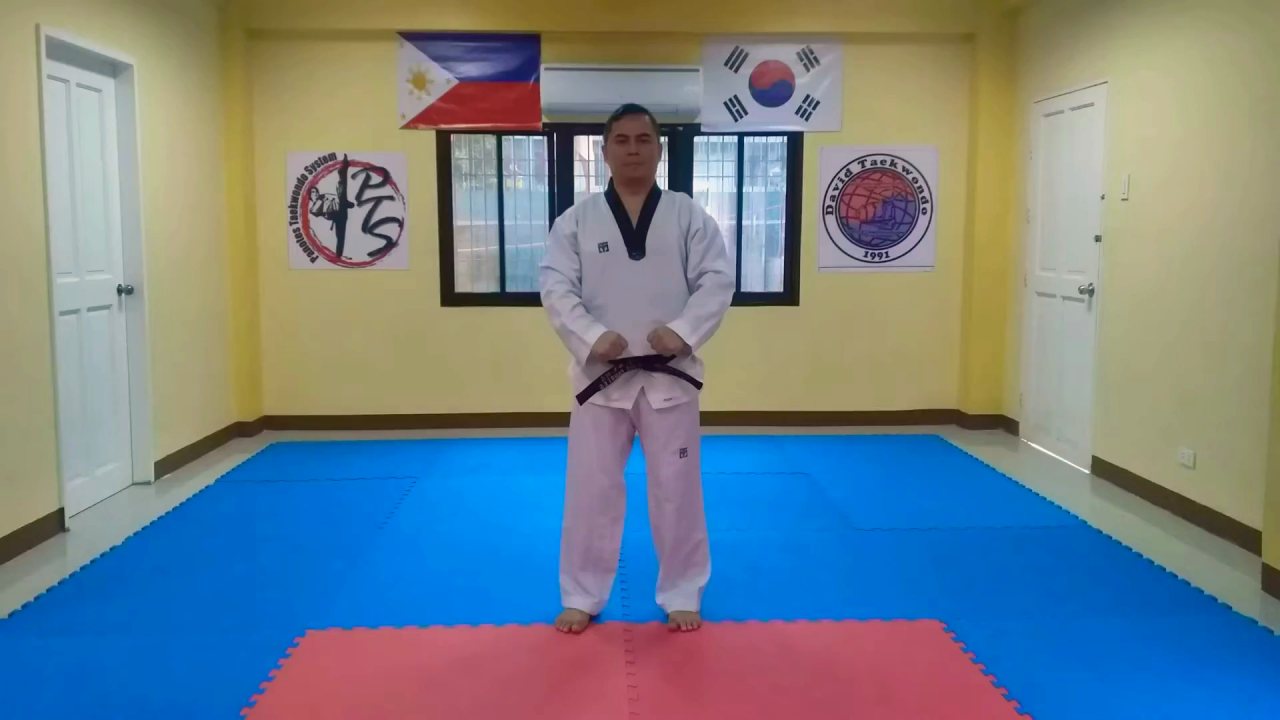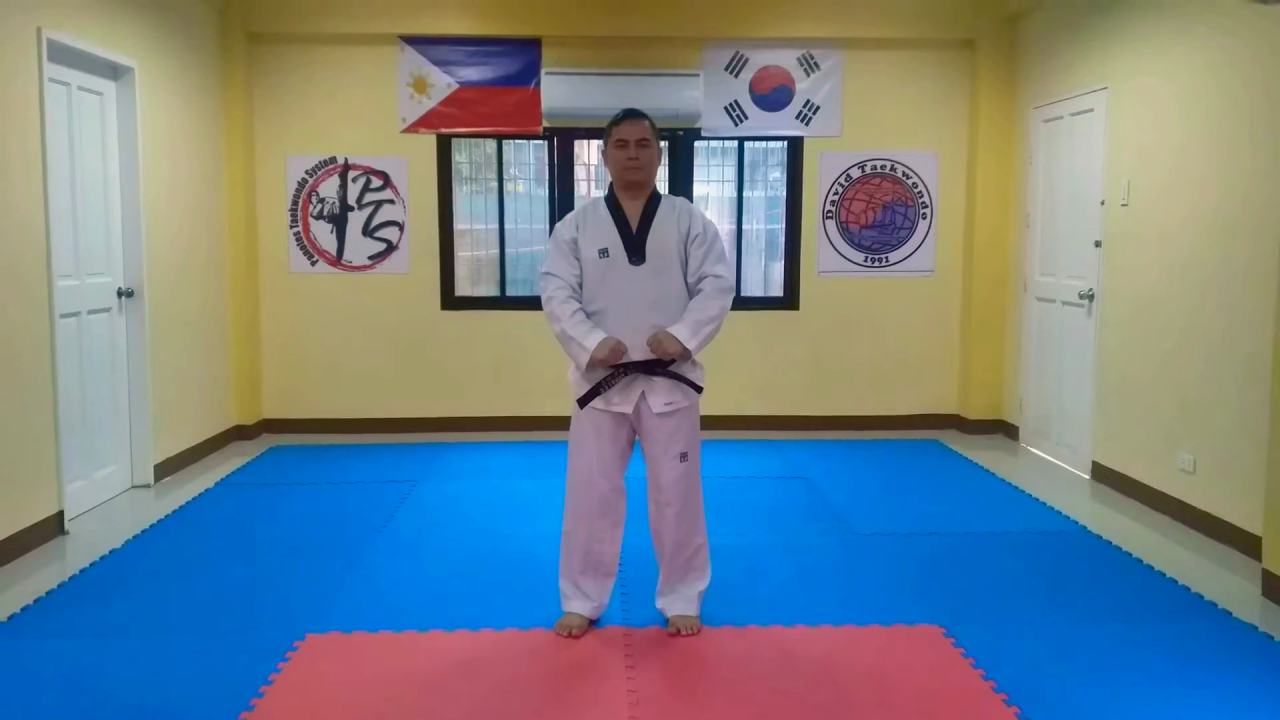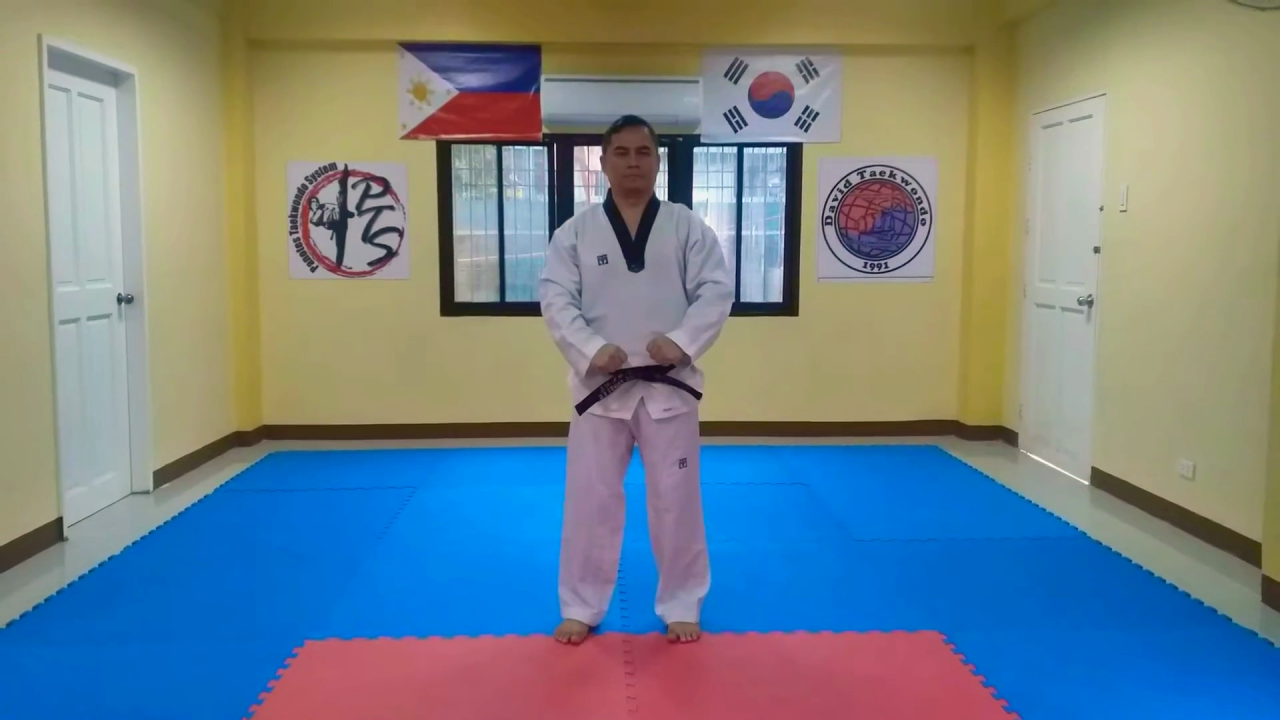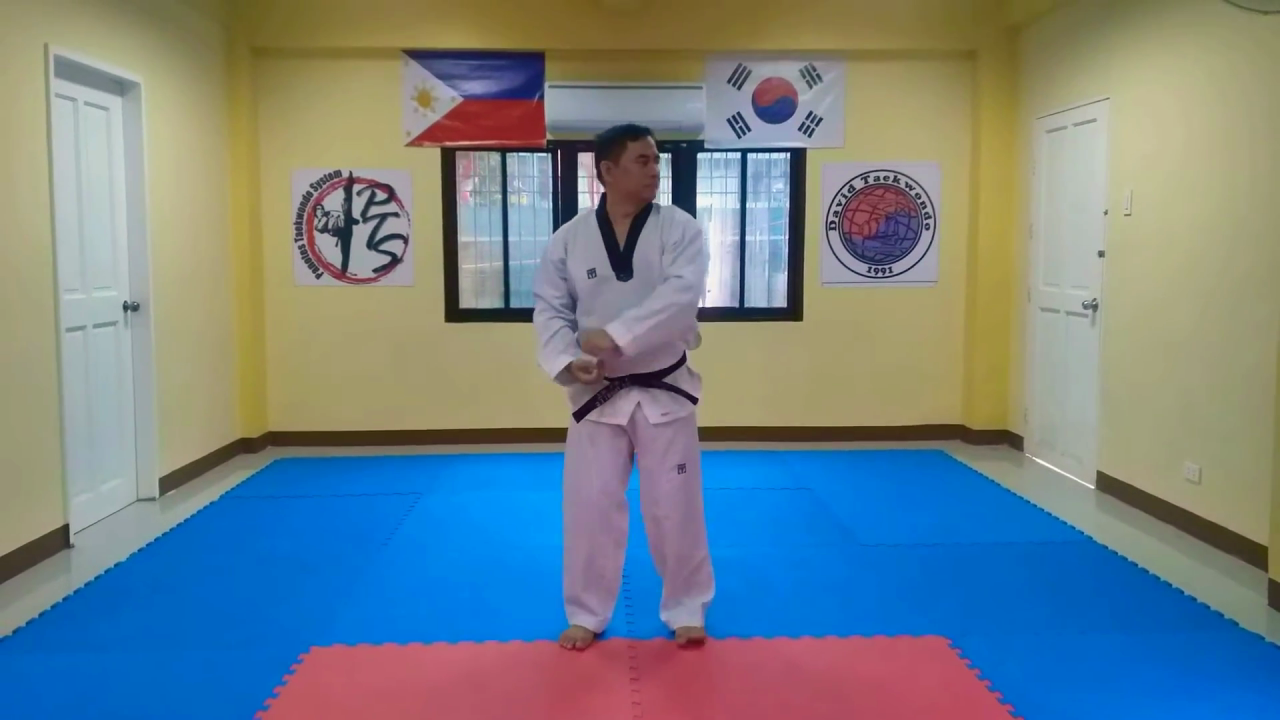
dt=0.4s
person 1, frame 1
left shoulder: (688, 215)
right shoulder: (577, 219)
left elbow: (718, 281)
right elbow: (555, 286)
left wrist: (684, 331)
right wrist: (591, 337)
left hip: (670, 373)
right hip: (602, 374)
left knee: (677, 488)
right knee: (591, 488)
left ankle: (681, 595)
right ankle: (581, 597)
person 1, frame 2
left shoulder: (688, 220)
right shoulder: (577, 225)
left elbow: (718, 285)
right elbow: (555, 292)
left wrist: (683, 336)
right wrist: (590, 343)
left hip: (670, 378)
right hip: (601, 379)
left knee: (677, 493)
right knee: (591, 493)
left ankle: (681, 600)
right ankle: (582, 602)
person 1, frame 3
left shoulder: (686, 226)
right shoulder: (576, 231)
left elbow: (717, 291)
right elbow: (555, 299)
left wrist: (683, 342)
right wrist: (590, 350)
left hip: (669, 384)
right hip: (600, 385)
left knee: (676, 499)
right knee: (591, 498)
left ankle: (681, 606)
right ankle: (581, 607)
person 1, frame 4
left shoulder: (679, 228)
right shoulder: (569, 239)
left elbow: (680, 295)
right elbow: (550, 310)
left wrist: (616, 338)
right wrist: (564, 362)
left hip: (664, 389)
right hip: (598, 393)
left knee: (675, 503)
right knee: (591, 504)
left ankle: (686, 612)
right ankle: (586, 614)
